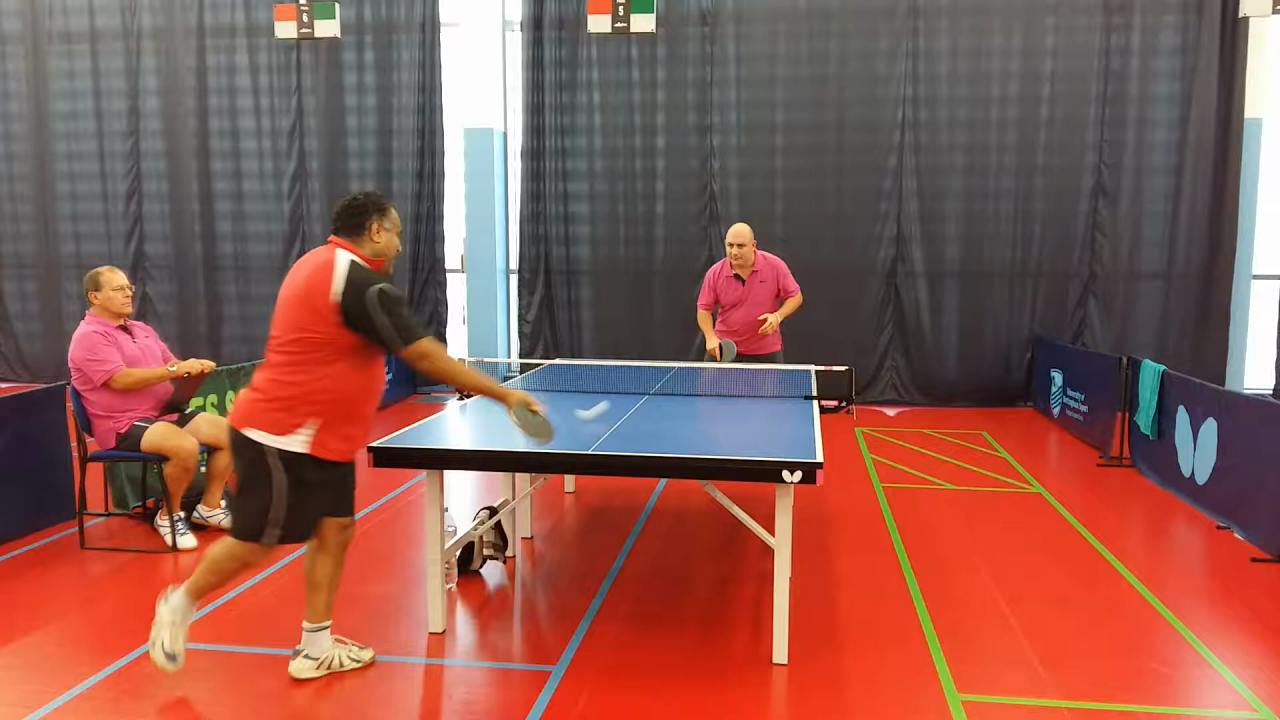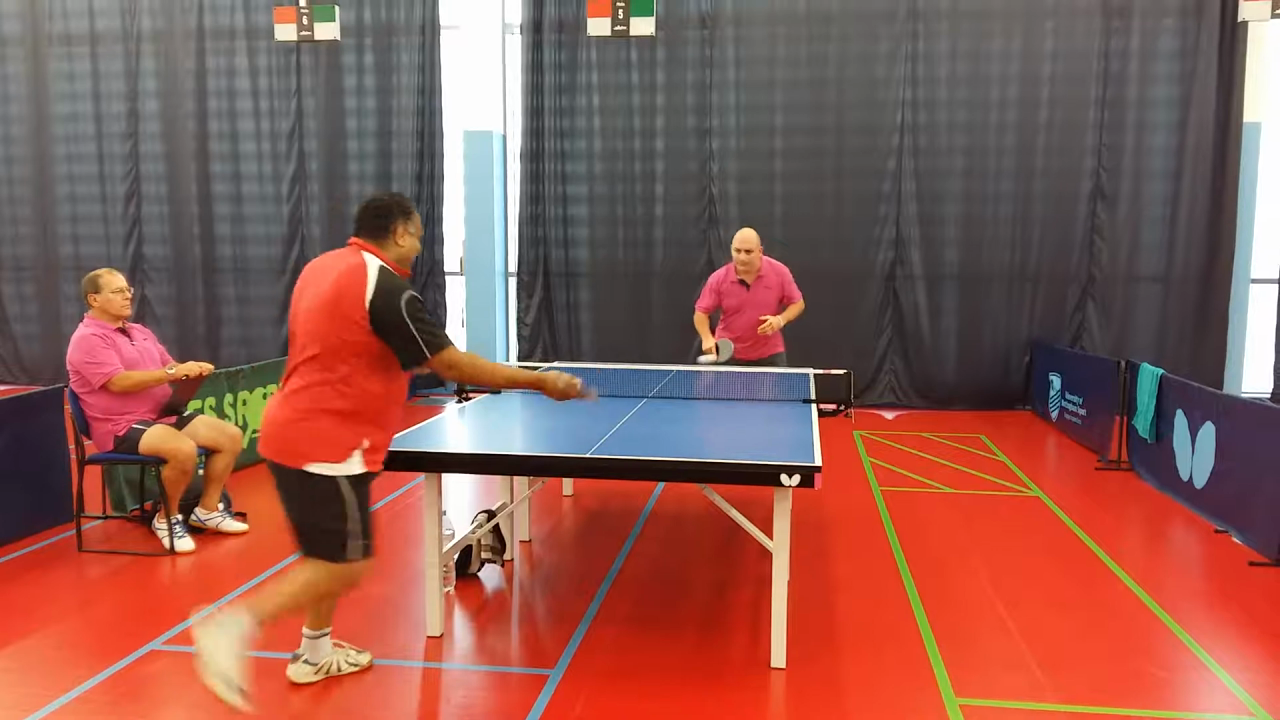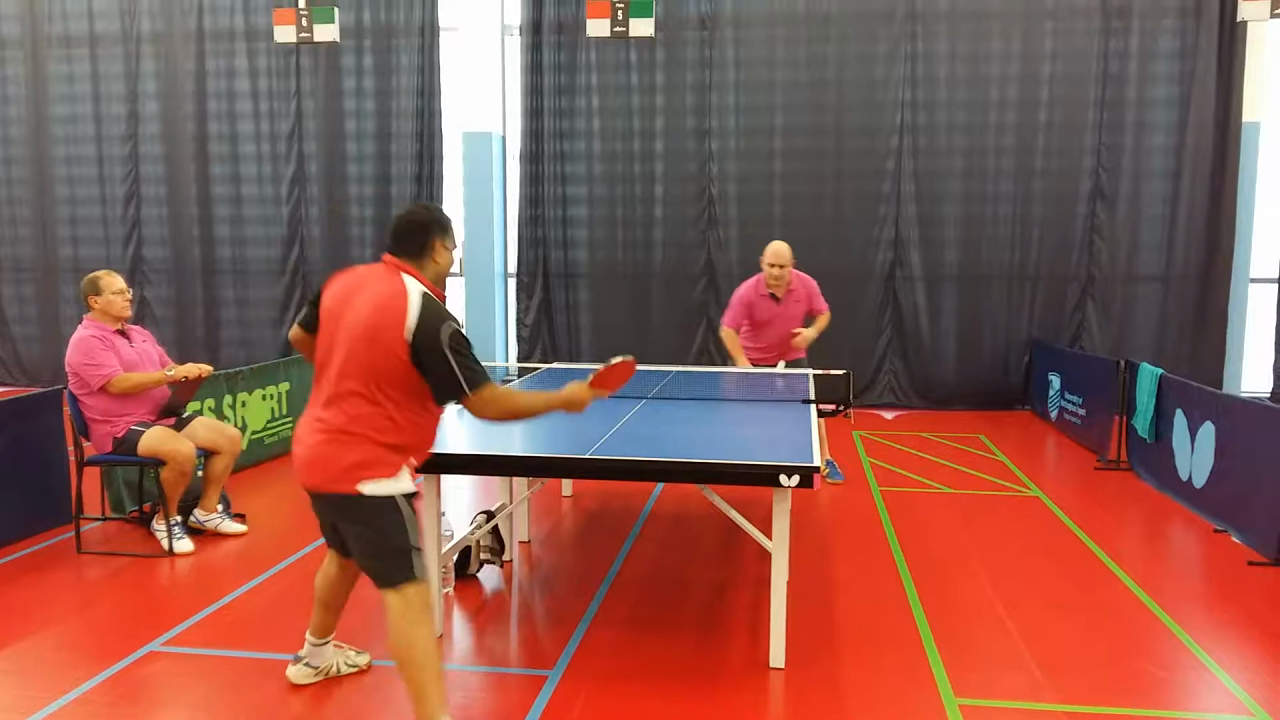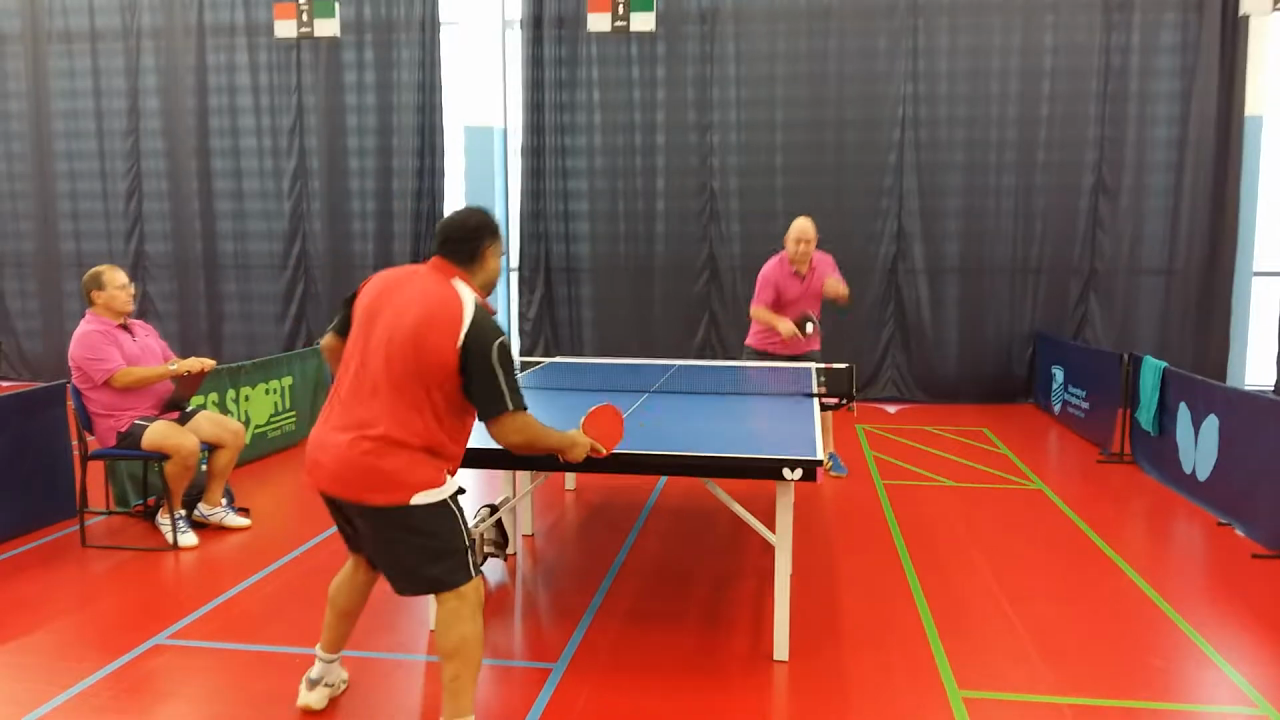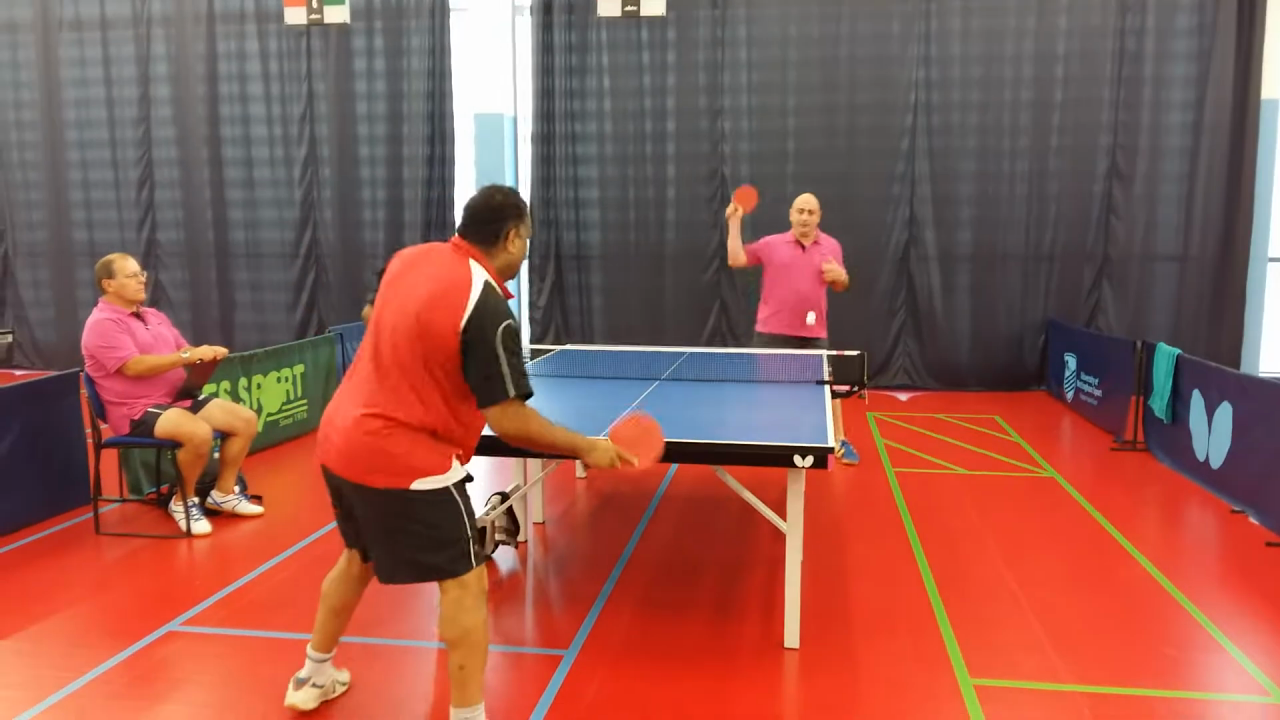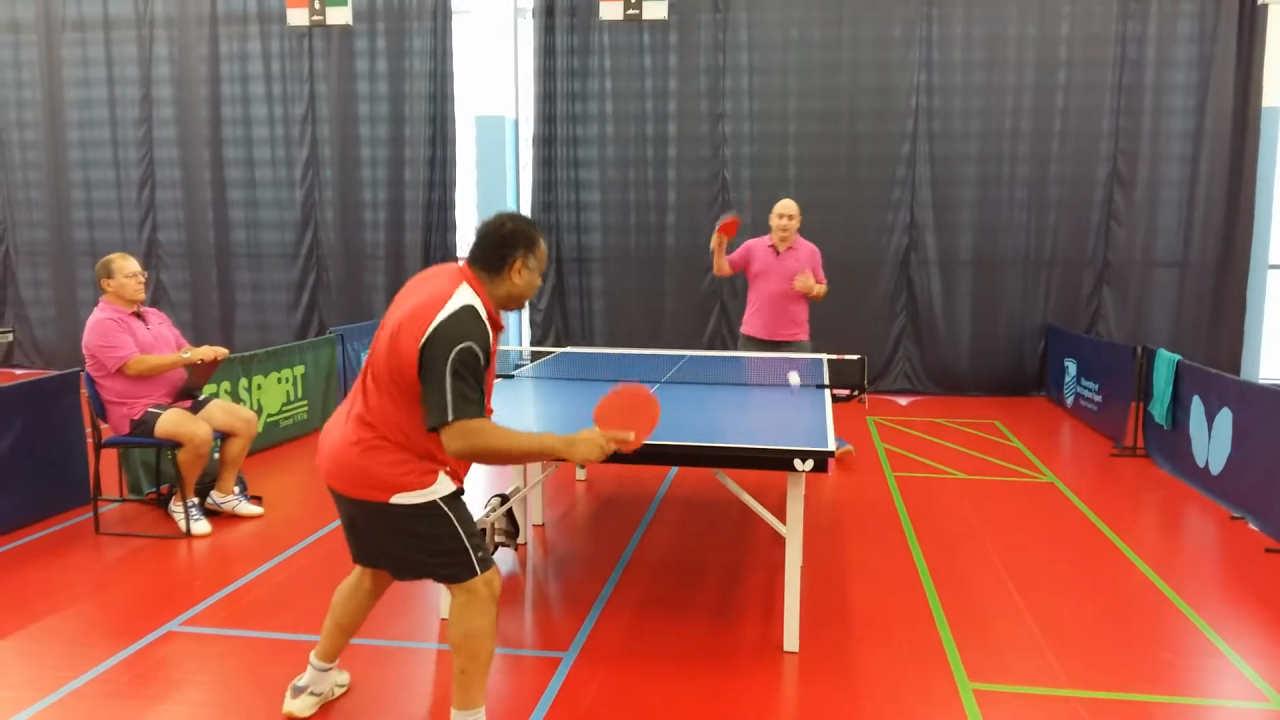
dt=0.2s
person 1, frame 1
left shoulder: (314, 263)
right shoulder: (359, 281)
right elbow: (426, 355)
right wrist: (503, 393)
left hip: (313, 434)
right hip: (281, 432)
left knee: (332, 529)
right knee: (255, 542)
left ankle: (315, 645)
right ankle: (179, 603)
person 1, frame 2
left shoulder: (319, 268)
right shoulder: (388, 288)
right elbow: (451, 363)
right wrist: (536, 381)
left hip: (297, 434)
right hip: (322, 448)
left knee: (325, 550)
right knee: (340, 567)
left ankle: (315, 650)
right ankle: (230, 628)
person 1, frame 3
left shoulder: (343, 282)
right shoulder: (428, 314)
left elbow: (300, 337)
right elbow: (487, 403)
right wrist: (562, 399)
left hip: (317, 453)
right hip: (366, 469)
left knee: (350, 553)
right knee: (410, 592)
left ankle: (315, 654)
person 1, frame 4
left shoulder: (380, 283)
right shoulder: (480, 329)
left elbow: (332, 347)
right elbow: (511, 431)
right wrist: (568, 443)
left hip: (329, 461)
right hip: (400, 479)
left knee: (365, 559)
right knee: (461, 595)
left ankle: (321, 674)
person 1, frame 5
left shoulder: (411, 259)
right shoulder: (489, 312)
right elbow: (510, 420)
right wrist: (585, 447)
left hip: (343, 443)
right hip: (405, 464)
left knee: (360, 559)
right knee: (466, 582)
left ankle: (313, 675)
person 1, frame 6
left shoulder: (442, 277)
right shoulder: (461, 332)
right elbow: (464, 441)
right wrist: (567, 447)
left hip: (349, 453)
right hip: (394, 475)
left knee: (374, 569)
right knee: (479, 585)
person 2, frame 1
left shoulder: (142, 329)
right shoulder: (90, 336)
left elbow: (171, 364)
right elbow: (120, 380)
left wrist: (191, 367)
right wrist: (174, 369)
left hip: (166, 412)
right hip: (125, 425)
left knee: (229, 433)
right knee: (187, 447)
left ankle: (209, 507)
right ankle: (168, 515)
person 2, frame 2
left shoulder: (141, 332)
right shoulder: (89, 339)
left elbow: (168, 366)
right elbow: (119, 382)
left wrist: (192, 369)
right wrist: (173, 372)
left hip: (164, 414)
right hip: (123, 427)
left knee: (231, 436)
right knee: (184, 450)
left ankle: (207, 510)
right ankle: (167, 518)
person 2, frame 3
left shoulder: (140, 334)
right shoulder: (87, 341)
left elbow: (168, 369)
right elbow: (118, 384)
left wrist: (190, 371)
right wrist: (172, 374)
left hip: (162, 416)
right hip: (121, 429)
left knee: (230, 437)
right knee: (183, 452)
left ankle: (206, 511)
right ankle: (166, 520)
person 2, frame 4
left shoulder: (142, 328)
right shoulder: (90, 336)
left elbow: (170, 362)
right elbow: (121, 379)
left wrist: (194, 365)
right wrist: (175, 368)
left hip: (165, 411)
right hip: (125, 423)
left knee: (234, 431)
right knee: (187, 445)
left ankle: (211, 505)
right ankle: (170, 513)
person 2, frame 5
left shoulder: (154, 316)
right shoulder: (103, 324)
left elbow: (183, 350)
right elbow: (133, 367)
left wrist: (205, 354)
right wrist: (188, 356)
left hip: (177, 398)
right hip: (138, 411)
left knee: (246, 419)
right knee: (199, 433)
left ankle: (223, 492)
right ankle: (183, 501)
person 2, frame 6
left shoulder: (155, 316)
right shoulder: (103, 323)
left elbow: (183, 350)
right elbow: (134, 366)
left wrist: (206, 353)
right wrist: (188, 356)
left hip: (178, 399)
right hip: (138, 411)
left knee: (246, 420)
right knee: (199, 434)
left ankle: (223, 493)
right ankle: (183, 501)
person 3, frame 1
left shoulder: (775, 266)
right shoulder: (715, 273)
left elbow: (795, 297)
right elbow: (703, 309)
left wrist: (778, 316)
right wrist: (710, 337)
left hip: (766, 350)
person 3, frame 2
left shoulder: (779, 273)
right shoulder: (718, 279)
left elbow: (797, 303)
right elbow: (700, 313)
left wrist: (780, 320)
right wrist: (707, 338)
left hip: (769, 355)
person 3, frame 3
left shoulder: (807, 285)
right shoulder: (747, 292)
left elbow: (823, 314)
right elbow: (727, 329)
left wrist: (812, 332)
right wrist: (742, 362)
left hip: (792, 360)
right hip: (751, 362)
left ankle: (825, 461)
person 3, frame 4
left shoulder: (826, 263)
right shoulder: (772, 271)
left elbow: (842, 297)
right elbow: (756, 311)
left wrist: (840, 291)
right wrist: (779, 323)
left hip: (806, 349)
right hip: (764, 349)
left ankle: (829, 454)
person 3, frame 5
left shoulder: (831, 246)
right shoulder: (770, 245)
left elbow: (842, 284)
right elbow: (736, 260)
left wrist: (839, 277)
right wrist: (734, 224)
left hip: (813, 335)
right hip: (772, 334)
left ankle: (840, 442)
person 3, frame 6
left shoulder: (810, 251)
right shoulder: (752, 247)
left elbow: (822, 289)
right elbow: (723, 270)
left wrist: (812, 288)
right wrist: (719, 250)
left hip: (794, 338)
right hip: (754, 335)
